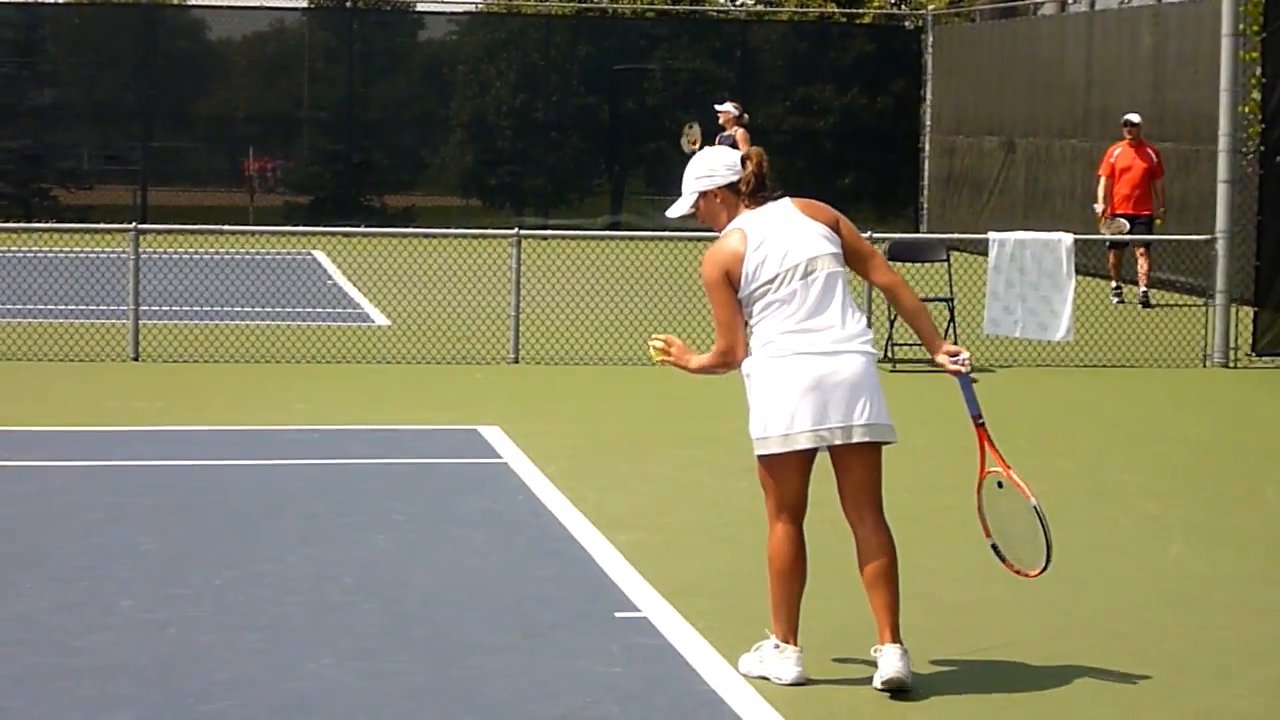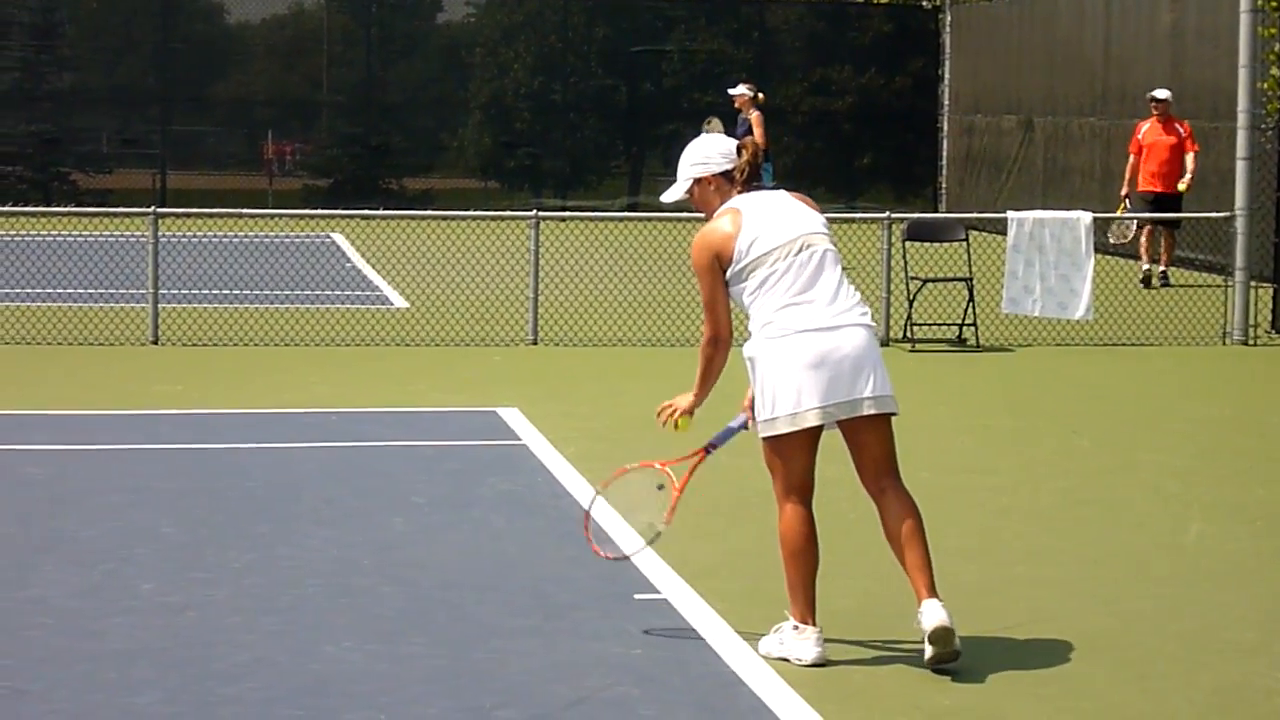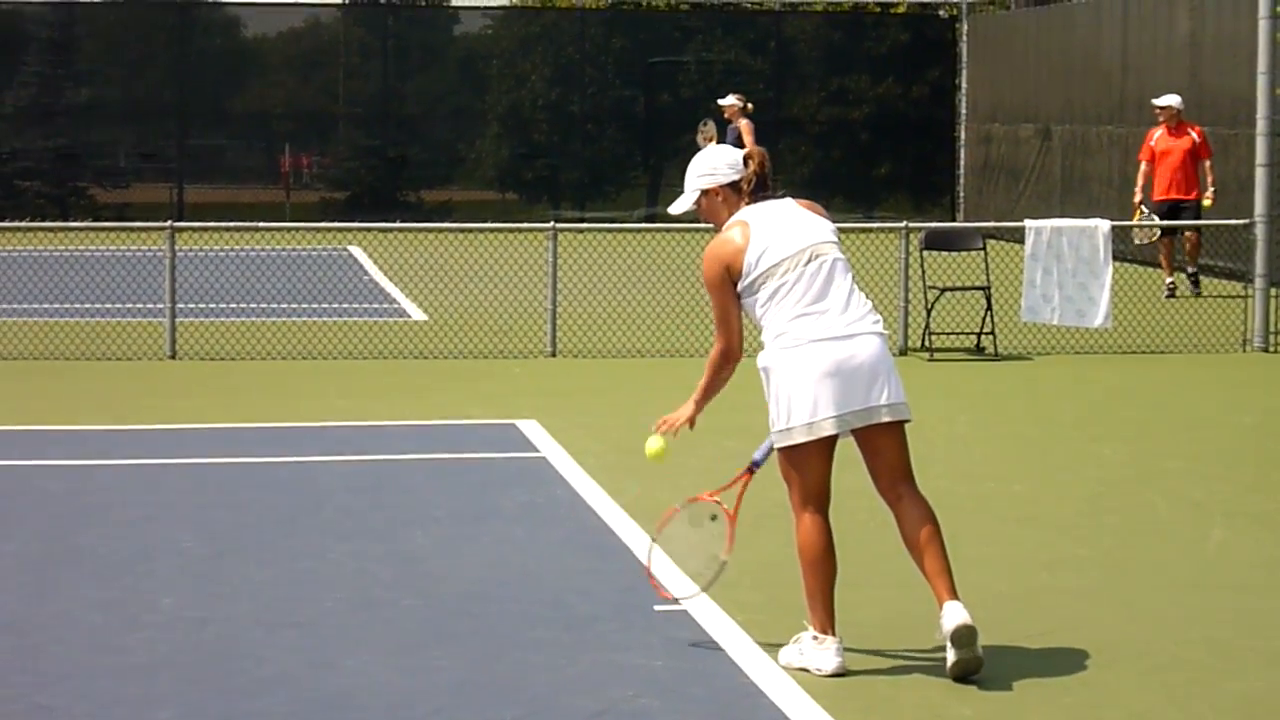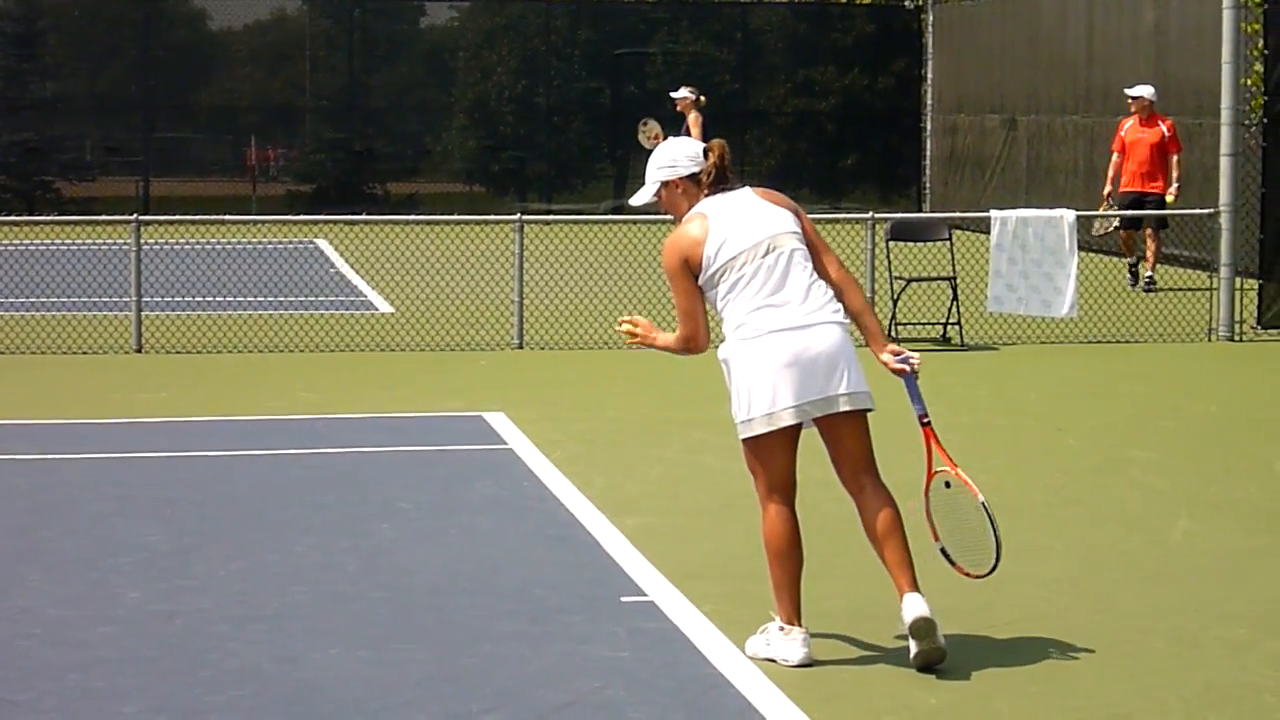
dt=0.5s
person 1, frame 1
left shoulder: (721, 255)
right shoulder: (816, 212)
left elbow: (732, 352)
right elbow: (886, 278)
left wrist: (691, 362)
right wrist: (936, 345)
left hip: (785, 380)
right hip: (852, 371)
left knee: (784, 520)
right knee: (866, 517)
left ankle: (782, 650)
right ankle: (892, 650)
person 1, frame 2
left shoulder: (711, 238)
right shoulder: (802, 204)
left elbow: (718, 336)
left wrist: (696, 397)
right wrist: (759, 386)
left hip: (789, 358)
right hip: (854, 340)
left knee: (793, 498)
right knee: (885, 484)
left ankle: (803, 631)
right ankle: (930, 605)
person 1, frame 3
left shoulder: (721, 250)
right shoulder: (812, 211)
left elbow: (728, 350)
left wrist: (693, 408)
left hip: (802, 366)
right hip: (867, 349)
left knee: (810, 509)
right knee: (901, 491)
left ankle: (822, 640)
right ankle: (952, 609)
person 1, frame 4
left shoulder: (682, 242)
right shoulder: (776, 200)
left elbow: (694, 339)
right elbow: (837, 275)
left wrist: (654, 337)
right wrist: (879, 344)
left hip: (763, 356)
right hip: (828, 340)
left knee: (776, 498)
right knee: (864, 481)
left ankle: (789, 632)
right ankle: (912, 601)
person 2, frame 1
left shoulder: (1151, 153)
right shoulder: (1114, 151)
left elbow: (1158, 183)
right elbow: (1104, 180)
left wrist: (1160, 207)
right wrist: (1101, 203)
left hip: (1143, 212)
right hip: (1118, 210)
left knee: (1142, 250)
right knee: (1115, 252)
left ankle: (1143, 292)
right ankle: (1116, 287)
person 2, frame 2
left shoulder: (1182, 128)
right shoulder: (1143, 128)
left elbow: (1190, 154)
right elbow: (1133, 158)
left wrist: (1189, 175)
right wrist: (1126, 184)
left hip: (1171, 189)
right hip: (1146, 188)
left knee: (1168, 231)
right knee: (1146, 228)
left ankle: (1163, 271)
right ankle: (1146, 270)
person 2, frame 3
left shoulder: (1195, 132)
right shoulder: (1154, 134)
left elbow: (1205, 162)
right elbow: (1145, 165)
left wrist: (1210, 188)
right wrist: (1139, 190)
left hip: (1189, 196)
right hip: (1162, 197)
left knee: (1192, 235)
right knee: (1165, 240)
left ankle: (1192, 270)
right ankle: (1169, 283)
person 2, frame 4
left shoulder: (1165, 125)
right shoulder: (1126, 125)
left elbow: (1174, 157)
right elbow: (1117, 156)
left wrist: (1174, 184)
right wrist: (1109, 183)
left hip: (1155, 189)
right hip: (1128, 188)
left knee: (1151, 232)
right knee: (1125, 233)
left ankle: (1149, 276)
right ankle: (1132, 261)
